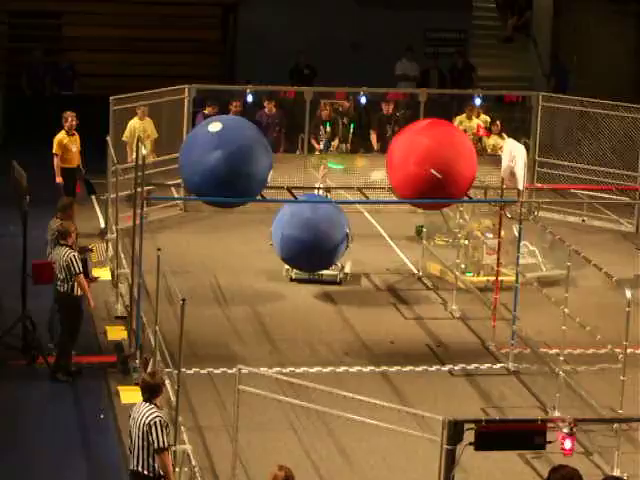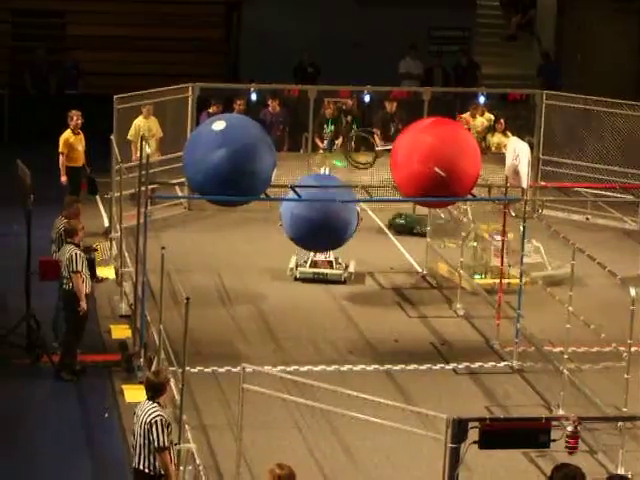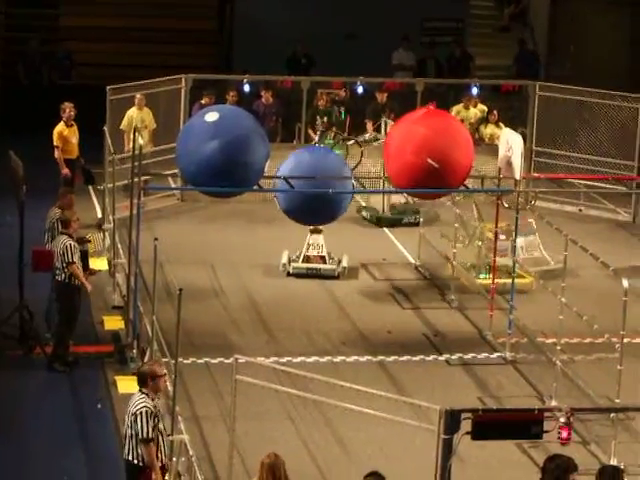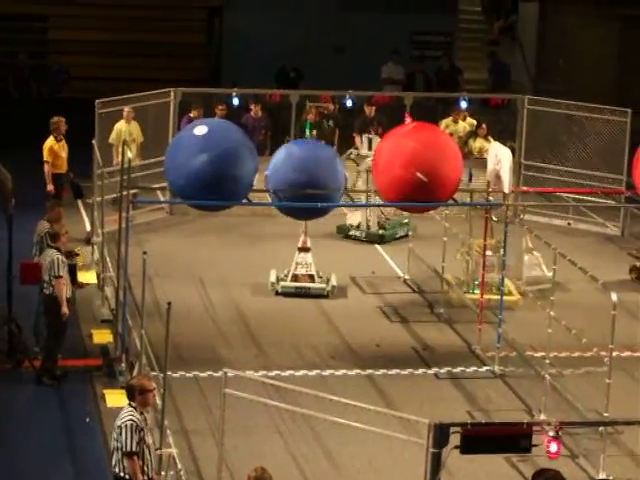
dt=0.4s
person 1, frame 1
left shoulder: (56, 251)
right shoulder: (72, 255)
right elbow: (79, 279)
right wrist: (90, 298)
left hip: (61, 294)
right hip: (71, 297)
left knee: (67, 331)
right knee: (69, 333)
left ankle: (65, 365)
right ankle: (58, 369)
person 1, frame 2
left shoulder: (65, 249)
right shoulder: (75, 252)
right elbow: (76, 278)
right wrist: (82, 300)
left hip: (67, 292)
right hip: (75, 295)
left knee: (72, 330)
right knee: (74, 332)
left ankle: (70, 364)
right ankle: (63, 368)
person 1, frame 3
left shoulder: (58, 239)
right shoulder: (69, 243)
right elbow: (72, 268)
right wrist: (85, 283)
left hip: (61, 283)
right hip: (69, 286)
left knee: (65, 321)
right knee: (67, 323)
left ankle: (63, 355)
right ankle: (55, 359)
person 1, frame 4
left shoulder: (47, 253)
right shoulder: (57, 257)
right elbow: (58, 283)
right wrist: (64, 305)
left hip: (48, 297)
right hip: (56, 300)
left knee: (54, 335)
right knee: (55, 337)
left ankle: (51, 369)
right ankle: (44, 373)
